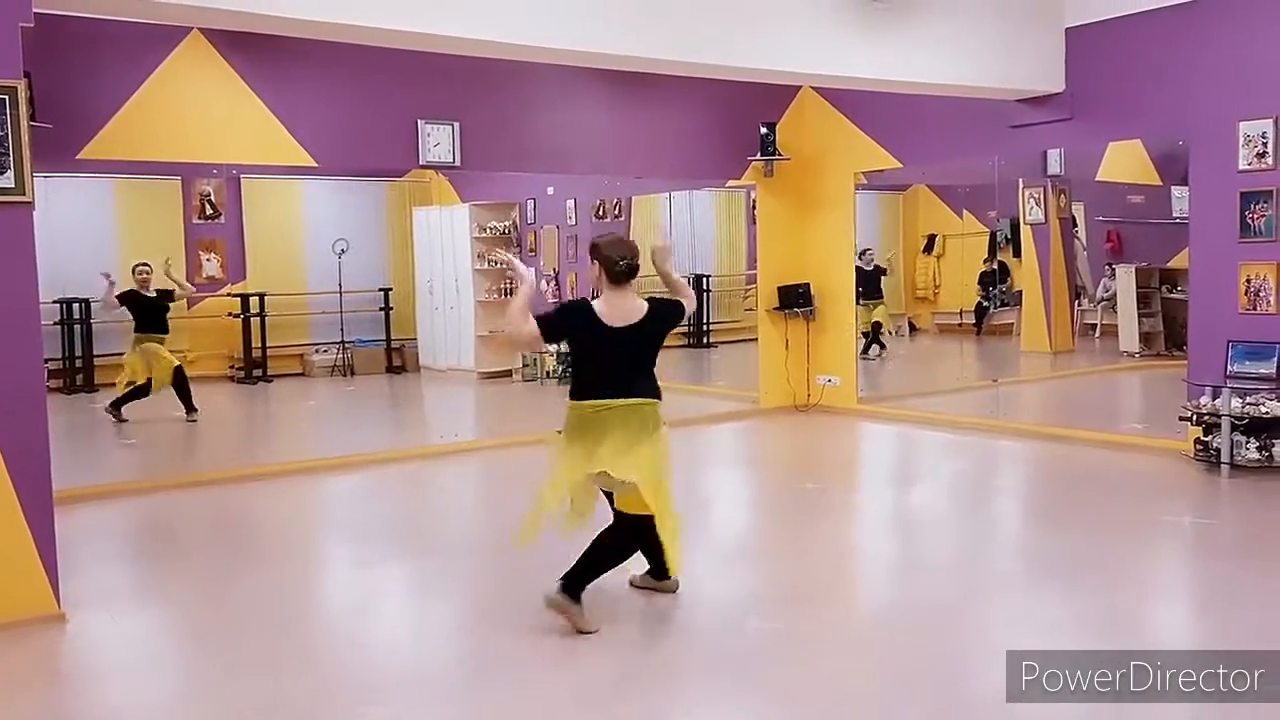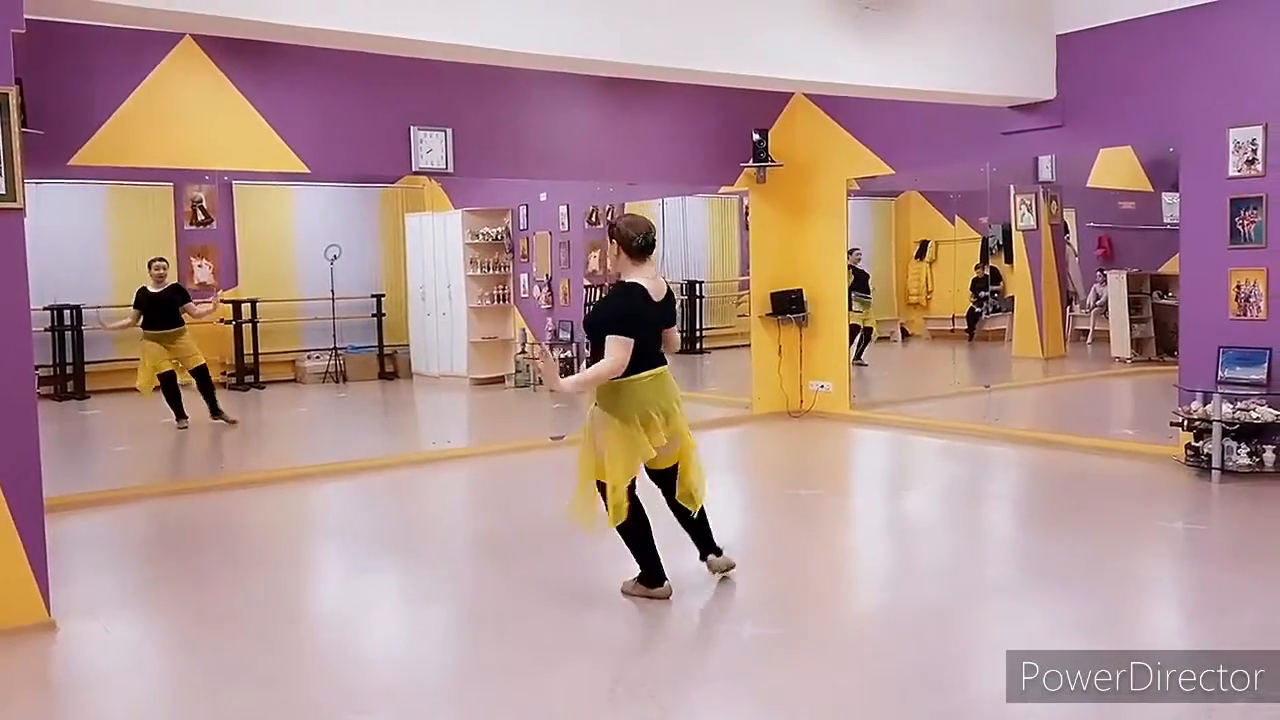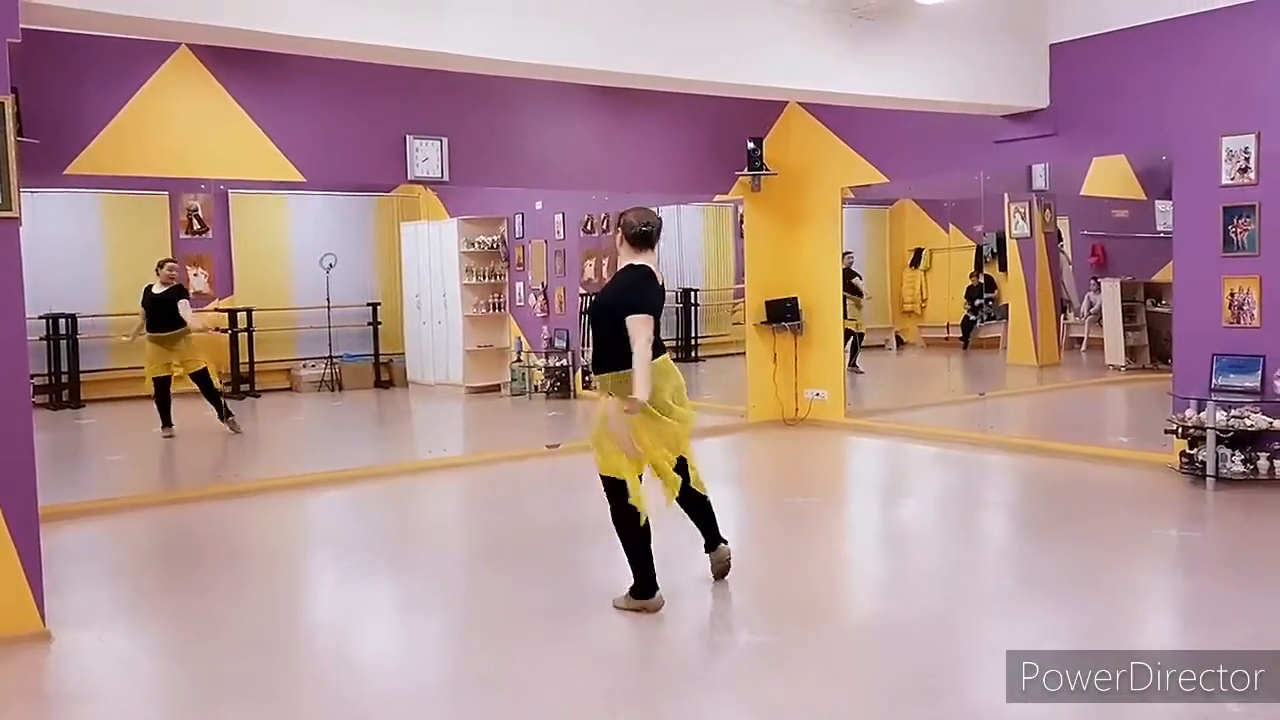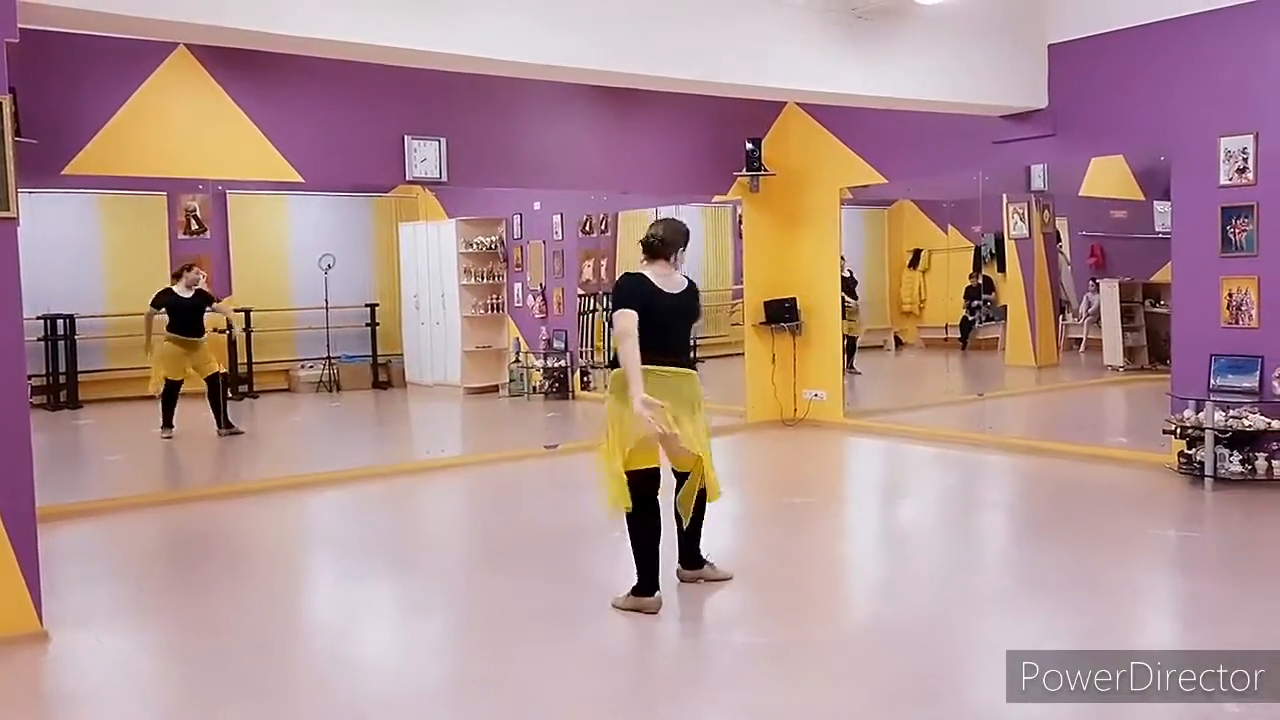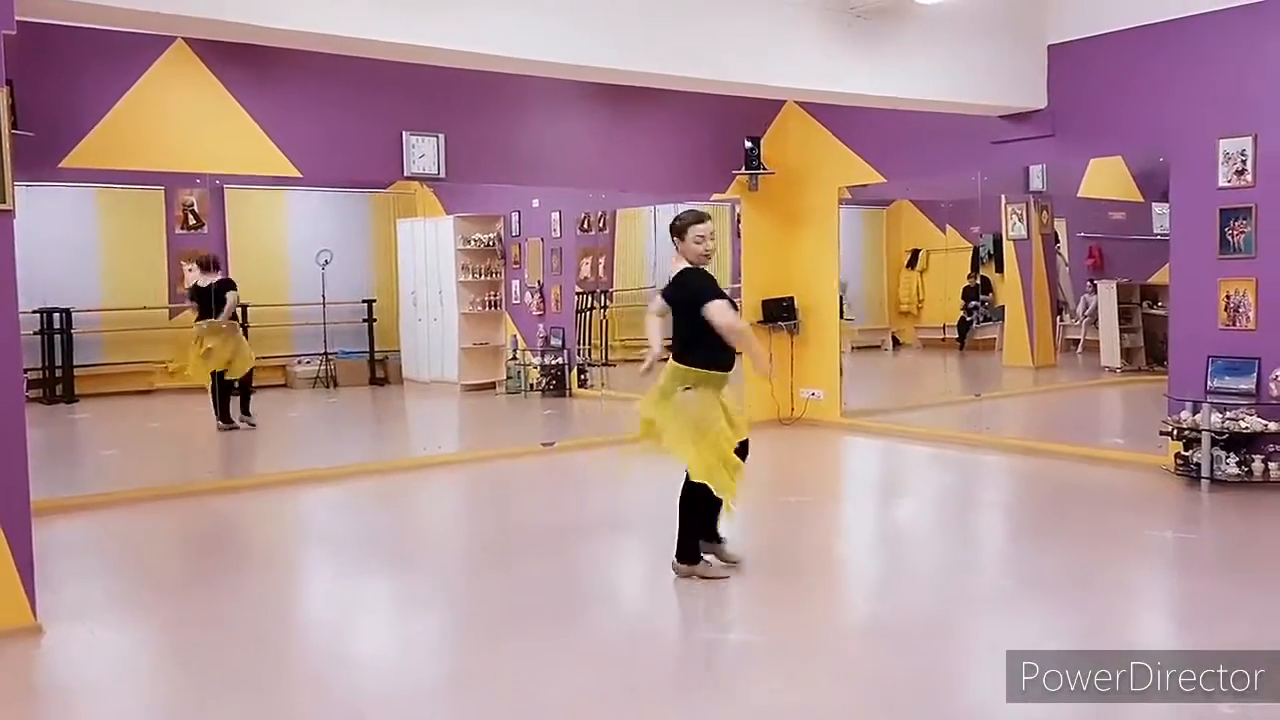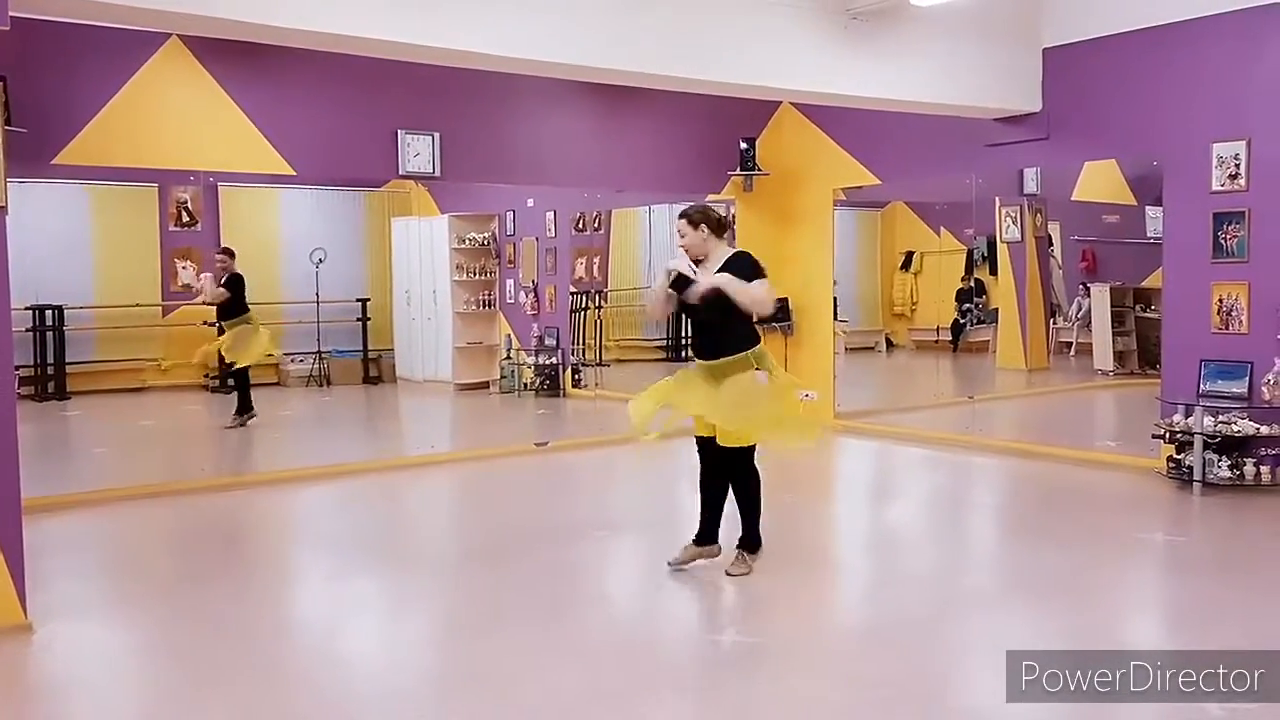
dt=0.4s
person 1, frame 1
left shoulder: (578, 314)
right shoulder: (657, 314)
left elbow: (519, 335)
right elbow: (688, 301)
left wrist: (525, 284)
right wrist: (664, 268)
left hip: (588, 425)
right hip: (638, 425)
left knee: (626, 506)
right knee: (640, 517)
left ankle: (659, 571)
right ankle: (569, 589)
person 1, frame 2
left shoulder: (622, 297)
right shoulder: (662, 288)
left elbow: (615, 363)
left wrist: (564, 384)
left hip: (624, 403)
right hip: (660, 393)
left knee: (616, 489)
right knee: (670, 477)
left ankle: (653, 579)
right ankle: (711, 552)
person 1, frame 3
left shoulder: (631, 278)
right shoulder: (647, 275)
left elbow: (642, 341)
left wrist: (638, 392)
left hip: (630, 390)
right hip: (661, 382)
left knee: (621, 490)
right knee: (677, 469)
left ankle: (644, 591)
right ankle: (716, 543)
person 1, frame 4
left shoulder: (629, 285)
right shoulder: (689, 290)
left elbow: (626, 334)
left wrist: (636, 391)
left hip: (636, 396)
right hip: (683, 389)
left knee: (640, 488)
right knee: (693, 478)
left ankle: (646, 589)
right ankle: (691, 562)
person 1, frame 5
left shoulder: (685, 277)
right shoulder: (696, 281)
left elbow: (655, 312)
right elbow: (728, 324)
left wrist: (656, 348)
right wrist: (760, 361)
left hip: (695, 382)
right hip: (693, 386)
left knee: (733, 453)
right knee: (707, 468)
left ankle: (707, 537)
right ankle: (688, 557)
person 1, frame 6
left shoulder: (741, 263)
right shoulder: (687, 269)
left elbow: (763, 307)
right elbow: (657, 313)
left wrist: (720, 281)
right wrist: (671, 277)
left hip: (742, 372)
right hip: (706, 374)
left knee: (737, 460)
right knee: (709, 457)
left ankle: (750, 546)
right ankle: (705, 540)
person 2, frame 1
left shoulder: (162, 294)
right shoulder: (131, 295)
left elbow: (189, 292)
right elbow: (108, 305)
left wrist: (170, 276)
right wrist: (110, 286)
left hip: (160, 342)
right hip: (146, 342)
left knee: (151, 384)
right knee: (178, 373)
left ankle: (114, 406)
right ankle: (190, 409)
person 2, frame 2
left shoulder: (176, 289)
right shoulder: (142, 292)
left elbow: (194, 312)
right elbow: (133, 320)
left wrist: (213, 306)
right wrist: (110, 326)
left hip: (179, 336)
right hip: (153, 341)
left knee: (202, 374)
right knee: (167, 379)
left ankle: (216, 411)
right ankle: (181, 417)
person 2, frame 3
left shoulder: (179, 290)
right shoulder: (148, 290)
left elbow: (185, 308)
right elbow: (143, 317)
left wrist: (194, 324)
right wrist: (132, 336)
left hip: (180, 339)
right hip: (155, 342)
left knee: (203, 378)
right knee: (161, 385)
left ankle: (226, 415)
right ankle: (166, 425)
person 2, frame 4
left shoulder: (202, 294)
right shoulder: (167, 294)
left elbow: (222, 308)
right elbow: (149, 315)
right wrist: (148, 341)
left hip: (198, 345)
right hip: (175, 344)
left knee: (217, 382)
right knee: (172, 386)
left ankle: (224, 424)
right ankle: (167, 425)
person 2, frame 5
left shoulder: (196, 286)
right shoulder: (226, 282)
left elbow: (193, 306)
right elbow: (233, 301)
right wrist: (221, 320)
left hip: (204, 332)
right hip: (226, 331)
left knee: (217, 377)
right knee: (244, 373)
left ankle: (224, 419)
right ankle: (245, 414)
person 2, frame 6
left shoulder: (234, 278)
right shoulder: (226, 277)
left elbow: (214, 297)
right elbow: (212, 300)
right wrist: (207, 293)
left hip: (242, 327)
right hip: (233, 328)
left knee: (239, 370)
right knee: (238, 370)
left ankle: (243, 411)
right ankle: (246, 410)
